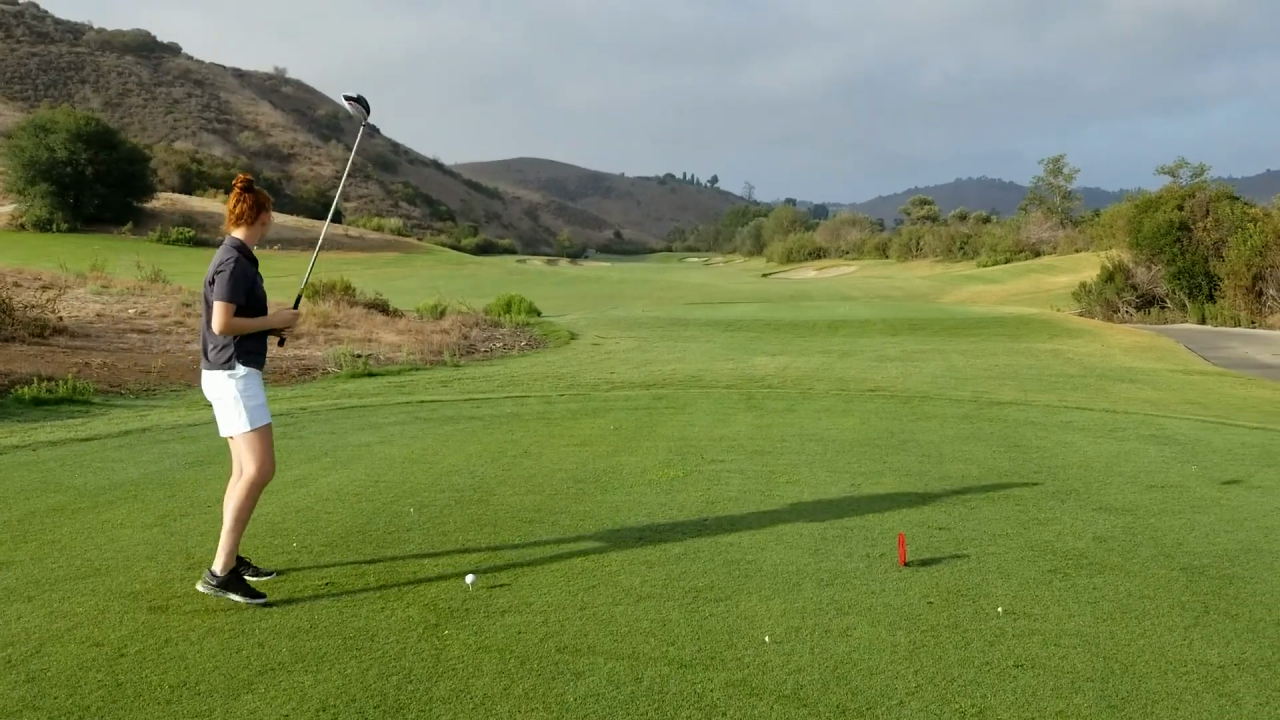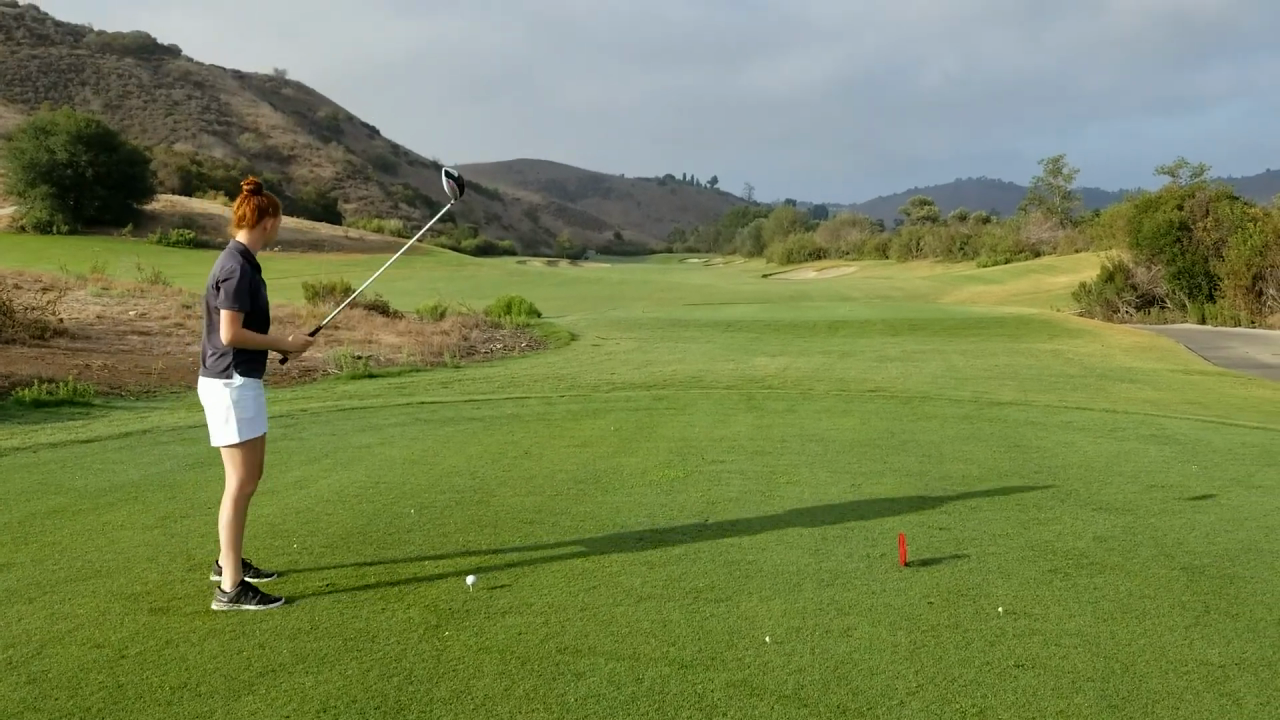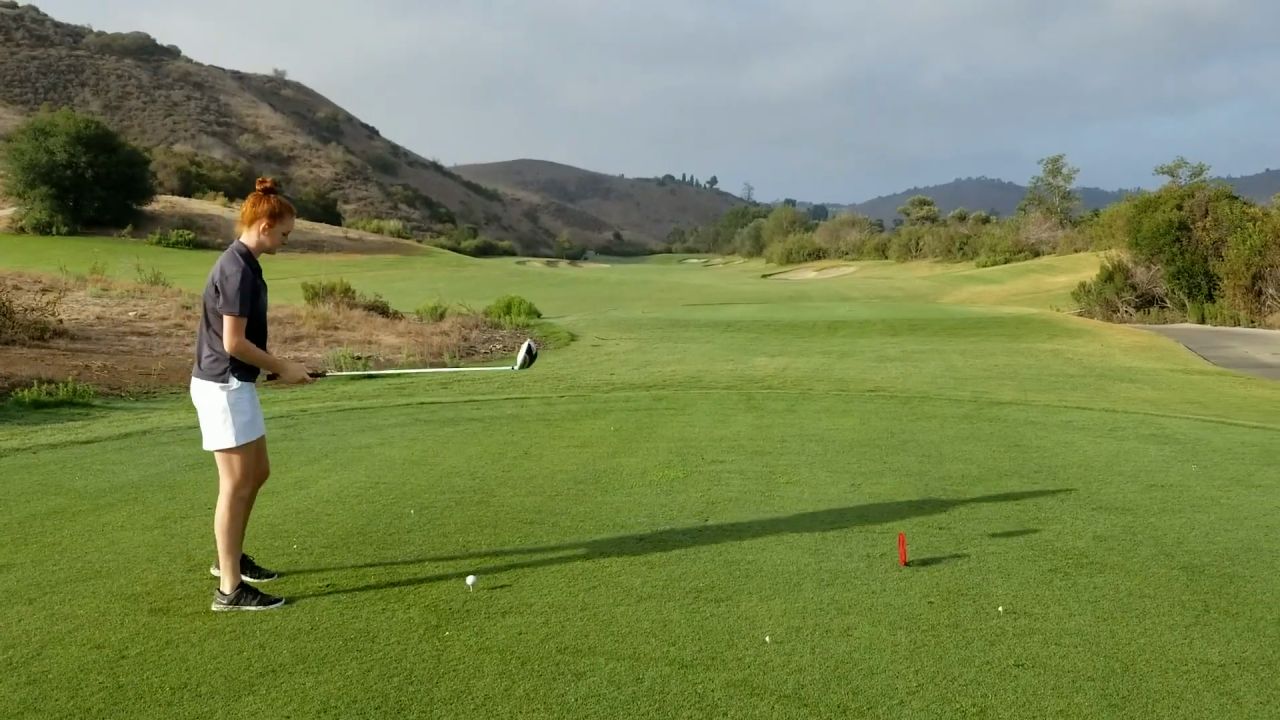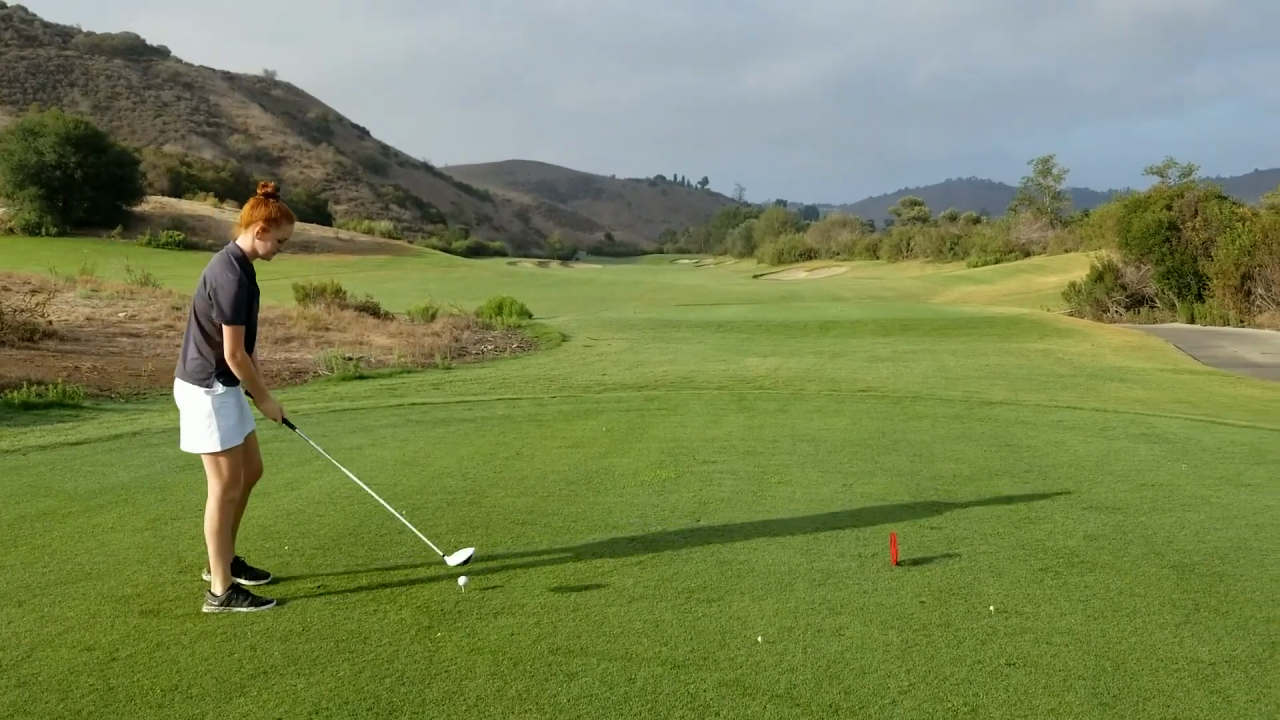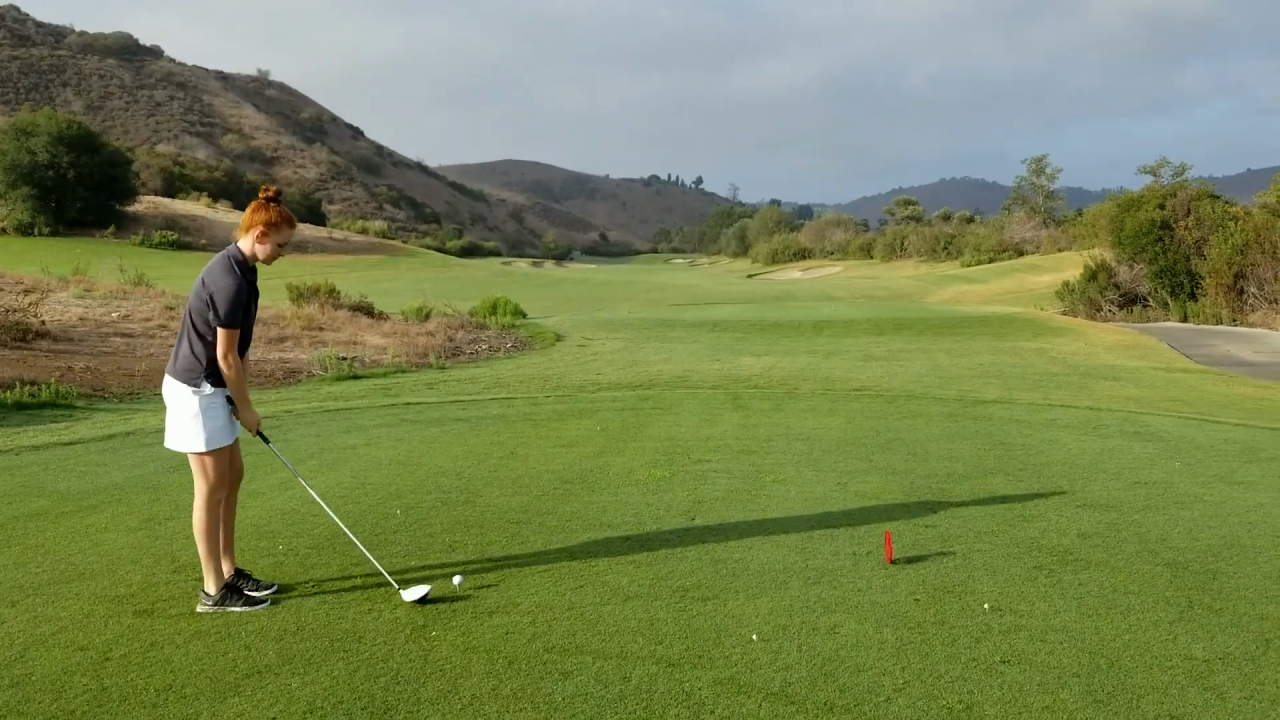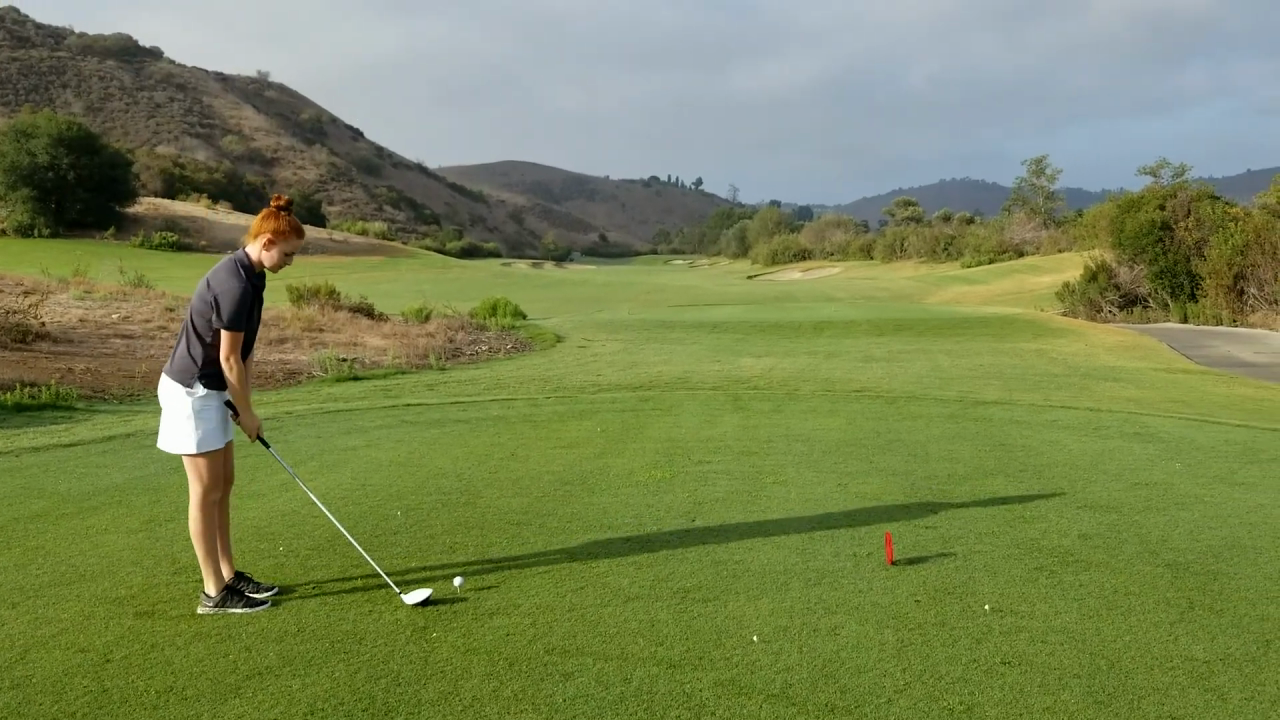
dt=0.2s
person 1, frame 1
left shoulder: (235, 258)
right shoulder: (234, 261)
right elbow: (221, 324)
left wrist: (273, 323)
right wrist: (272, 321)
left hip: (236, 373)
right hip: (233, 375)
left knee: (246, 469)
right knee: (259, 469)
left ankle: (229, 557)
right ankle: (221, 571)
person 1, frame 2
left shoulder: (240, 262)
right shoulder: (237, 267)
right elbow: (230, 335)
left wrist: (278, 343)
right wrist: (284, 343)
left hip: (240, 382)
right hip: (230, 384)
left knee: (249, 476)
right knee: (241, 482)
left ankle: (228, 561)
right ankle: (231, 587)
person 1, frame 3
left shoulder: (242, 263)
right shoulder: (238, 271)
right elbow: (233, 343)
left wrist: (274, 365)
right wrist: (282, 368)
left hip: (235, 385)
right hip: (223, 386)
left knee: (258, 474)
right knee: (236, 485)
left ankle: (230, 557)
right ankle: (230, 588)
person 1, frame 4
left shoulder: (237, 265)
right shoulder: (232, 277)
right elbow: (232, 352)
left wrist: (258, 389)
right wrist: (263, 398)
left hip: (222, 388)
right hip: (208, 390)
left knee: (251, 472)
right knee: (225, 487)
left ankle: (225, 560)
right ankle: (222, 591)
person 1, frame 5
left shoulder: (241, 268)
right shoulder: (230, 280)
right elbow: (225, 355)
left wrist: (242, 399)
right wrist: (246, 408)
left hip: (211, 388)
right hip: (196, 389)
left knee: (231, 482)
right knee: (212, 489)
left ankle: (229, 572)
right ankle: (214, 591)
person 1, frame 6
left shoulder: (249, 274)
right shoulder: (236, 283)
left elbow: (243, 350)
right elbow: (229, 358)
left wrist: (242, 404)
right wrist: (247, 412)
left hip: (208, 390)
right hip: (191, 391)
left knee: (223, 485)
right knee: (206, 491)
left ankle: (229, 576)
right ankle: (214, 592)
